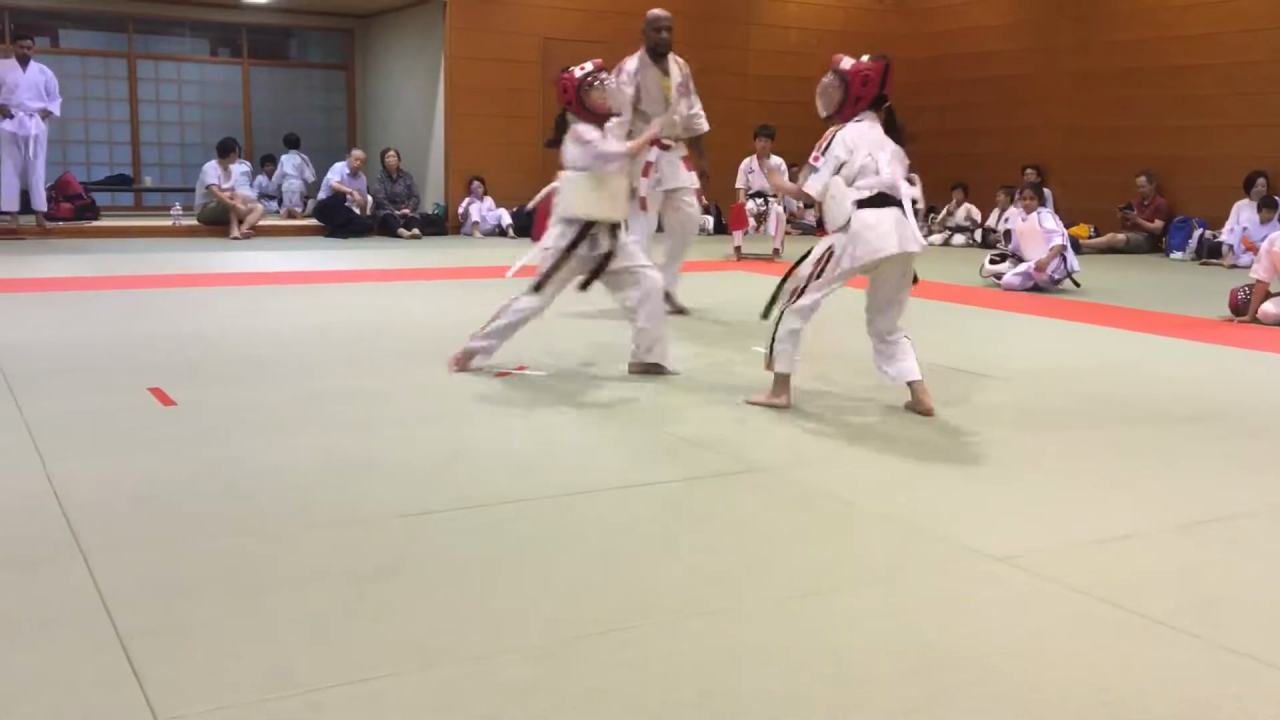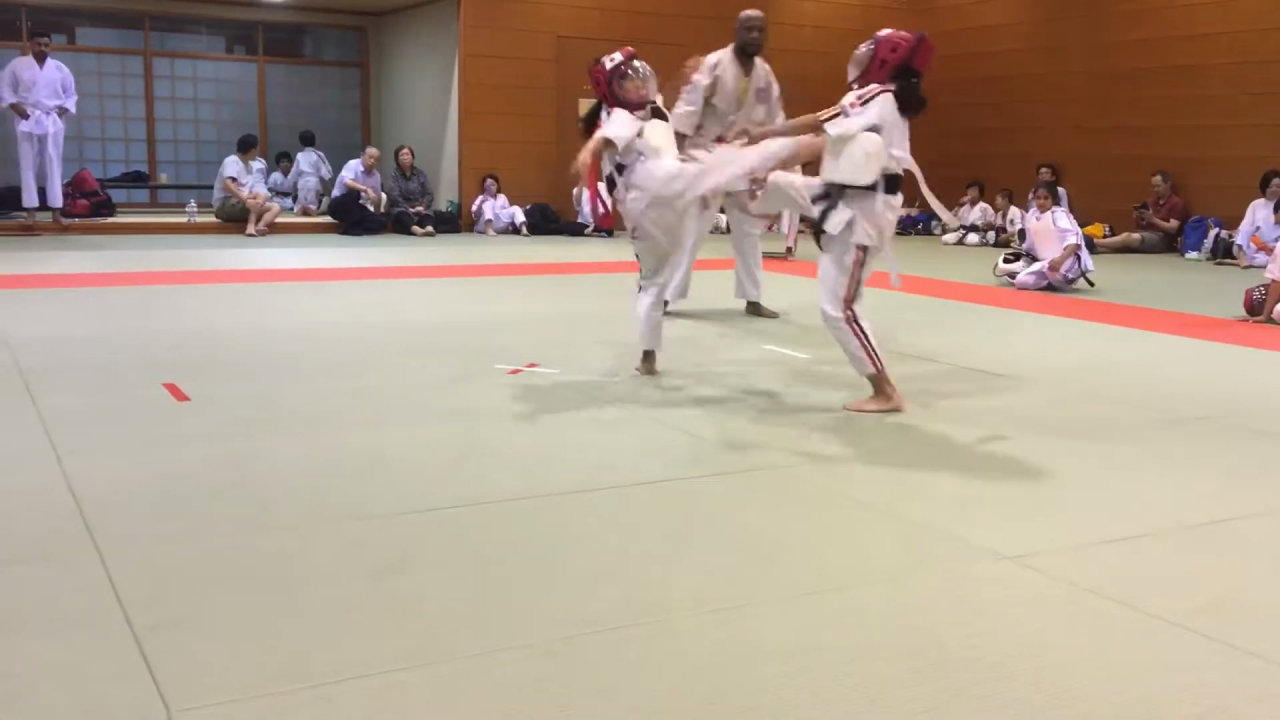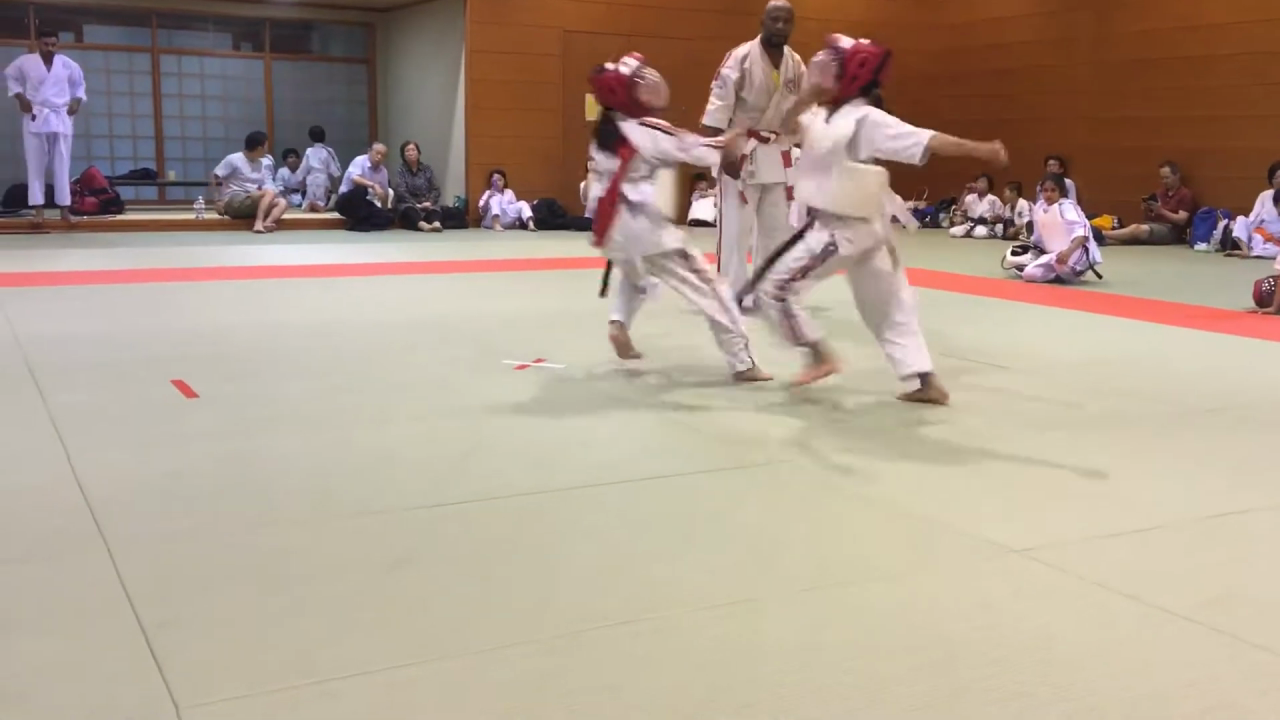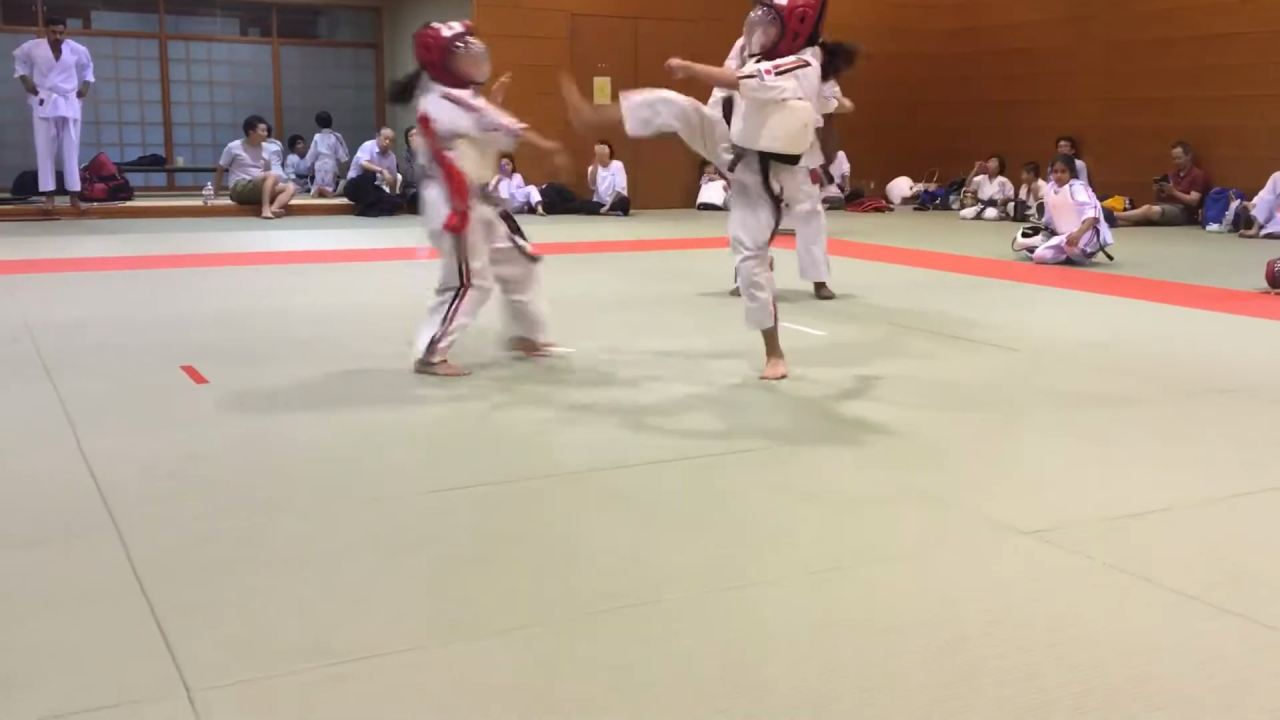
dt=0.4s
person 1, frame 1
left shoulder: (840, 135)
right shoulder: (888, 137)
left elbow: (808, 191)
left wrist: (778, 184)
left hip: (859, 231)
right hip: (901, 232)
left knee: (797, 303)
right knee: (885, 323)
left ankle: (781, 388)
right ankle: (918, 393)
person 1, frame 2
left shoulder: (877, 98)
right shoulder: (892, 102)
left elbow: (817, 124)
left wrist: (765, 133)
left hip: (864, 210)
right hip: (850, 199)
left knee: (838, 306)
left ankle: (885, 392)
person 1, frame 3
left shoulder: (866, 120)
right shoulder: (823, 111)
left elbow: (924, 141)
right elbow: (791, 126)
left wrist: (981, 149)
right wrist: (807, 96)
left hip: (843, 230)
right hip: (828, 223)
left knee: (773, 287)
right knee: (887, 309)
left ankle: (821, 356)
right ankle: (929, 384)
person 1, frame 4
left shoulder: (803, 66)
right shoulder: (770, 62)
left elbow: (736, 81)
left wrist: (691, 68)
left hip: (766, 174)
right hip: (734, 154)
left knee: (752, 261)
right knee: (673, 107)
left ankle: (773, 353)
right ankle: (592, 116)
person 2, frame 1
left shoulder: (601, 136)
right shoulder: (582, 135)
right elbow: (620, 155)
right wrist: (650, 136)
left hip: (607, 235)
right hip: (572, 234)
left knee: (648, 284)
right knee: (536, 296)
left ankle: (647, 357)
right ankle: (474, 348)
person 2, frame 2
right shoulder: (620, 118)
left elbow: (650, 93)
right elbow: (606, 138)
right wrist: (587, 155)
left hip: (640, 206)
right hip: (662, 184)
left knee: (654, 281)
right knee: (729, 163)
left ankle: (648, 355)
right ankle: (795, 148)
person 2, frame 3
left shoulder: (605, 135)
right shoulder: (653, 133)
right elbow: (704, 150)
right wrist: (738, 135)
left hip: (617, 232)
right hip: (650, 230)
left knee: (635, 278)
right knee: (709, 291)
left ankle: (619, 323)
right ankle: (742, 364)
person 2, frame 4
left shoulder: (439, 98)
right shoulder: (452, 103)
right elbow: (507, 131)
right wrist: (550, 148)
left hip: (470, 202)
right hip: (454, 205)
left knee: (517, 263)
right knee: (470, 283)
left ankle: (527, 334)
right ankle: (430, 355)
person 3, frame 1
left shoulder: (681, 67)
right shoulder: (630, 70)
left elbow: (693, 117)
right elbow: (617, 123)
left wrist: (701, 159)
left hip: (675, 156)
right hip: (642, 158)
left knee: (688, 221)
right knee: (640, 231)
left ankle: (666, 286)
person 3, frame 2
left shoulder: (765, 74)
right shoulder: (712, 65)
left elbow: (773, 123)
right elbow: (685, 112)
left knee: (750, 231)
right knee: (692, 228)
left ankle: (753, 299)
right ankle: (668, 295)
person 3, frame 3
left shoulder: (795, 64)
right shoulder: (740, 57)
right elbow: (718, 107)
left hip: (777, 152)
right hip: (741, 152)
left knee: (777, 228)
right knee: (737, 226)
person 3, frame 4
right shoulder: (745, 45)
left elbow: (825, 93)
right elbow: (725, 91)
left wrist: (828, 140)
left knee: (808, 208)
left ankle: (819, 279)
person 4, frame 1
left shoulder: (44, 71)
left elbow: (55, 98)
left wrist: (46, 114)
left hip: (36, 124)
left knee: (37, 169)
left ankle: (40, 214)
person 4, frame 2
left shoulder: (60, 68)
right shoulder: (17, 65)
left elbow: (71, 95)
left wrist: (63, 111)
right wrist: (16, 107)
left hip: (53, 122)
right hip: (28, 121)
left knee: (53, 165)
right knee: (28, 166)
left ankle: (56, 211)
right ankle: (31, 211)
person 4, frame 3
left shoulder: (68, 65)
right shoulder: (25, 62)
left elbow: (80, 84)
right elbow: (10, 77)
left wrist: (77, 102)
right wrist: (20, 98)
left hip: (61, 118)
right hip: (36, 118)
left knee: (62, 164)
right knee: (36, 164)
left ankle: (64, 208)
right ankle: (39, 209)
person 4, frame 4
left shoulder: (77, 50)
right shoulder: (32, 48)
left elbow: (87, 66)
right elbow: (19, 59)
left wrist: (86, 85)
right wrist: (25, 80)
left hip: (69, 103)
right hip: (44, 102)
left knee: (71, 149)
right knee: (45, 149)
left ankle: (74, 195)
right ankle: (49, 195)
